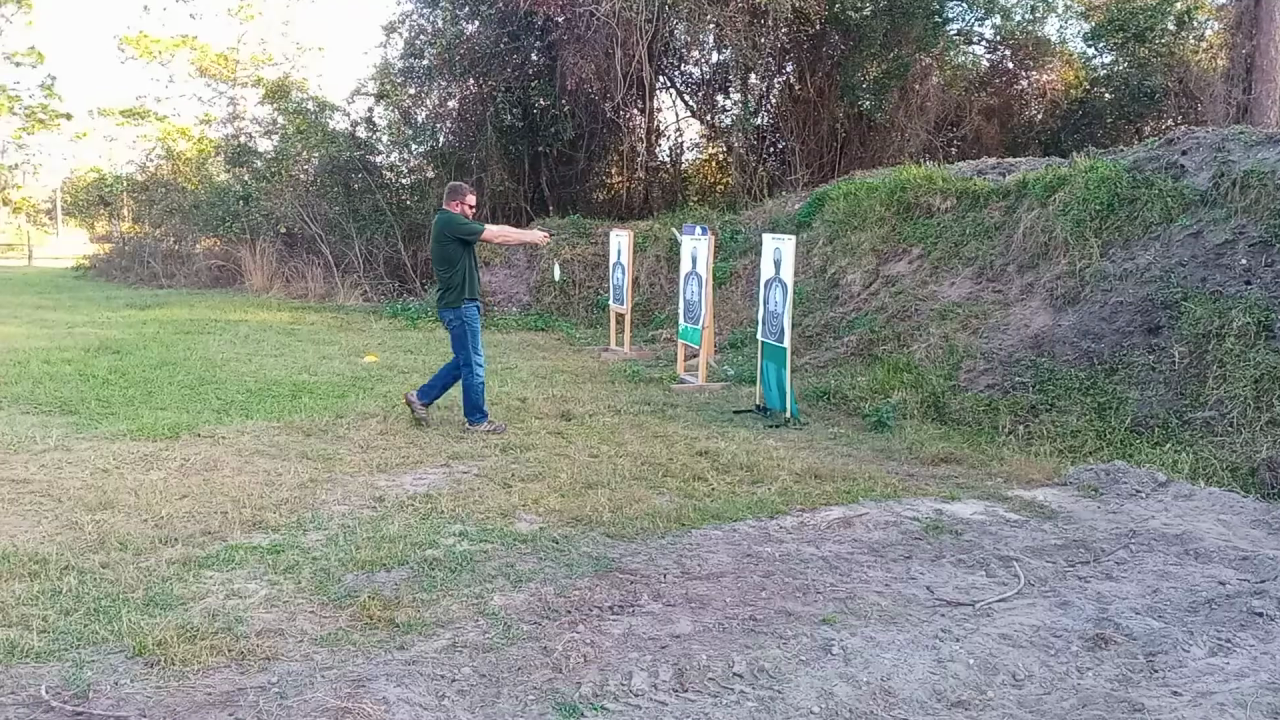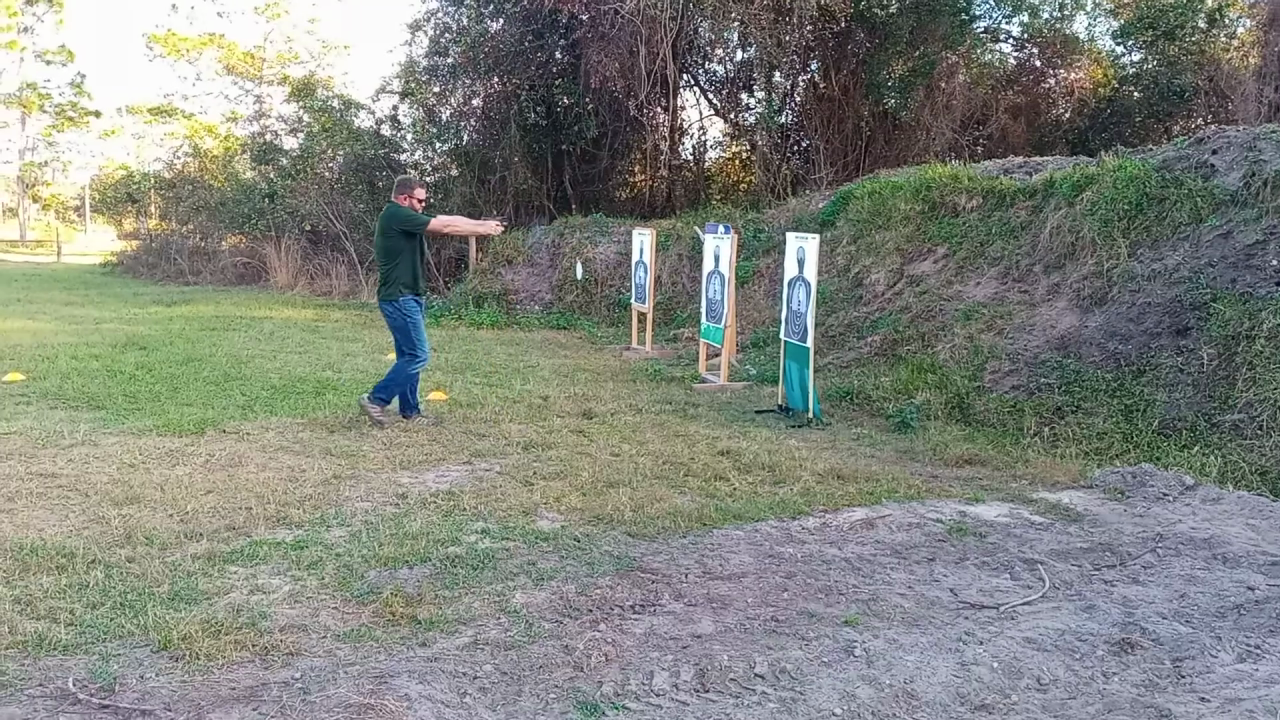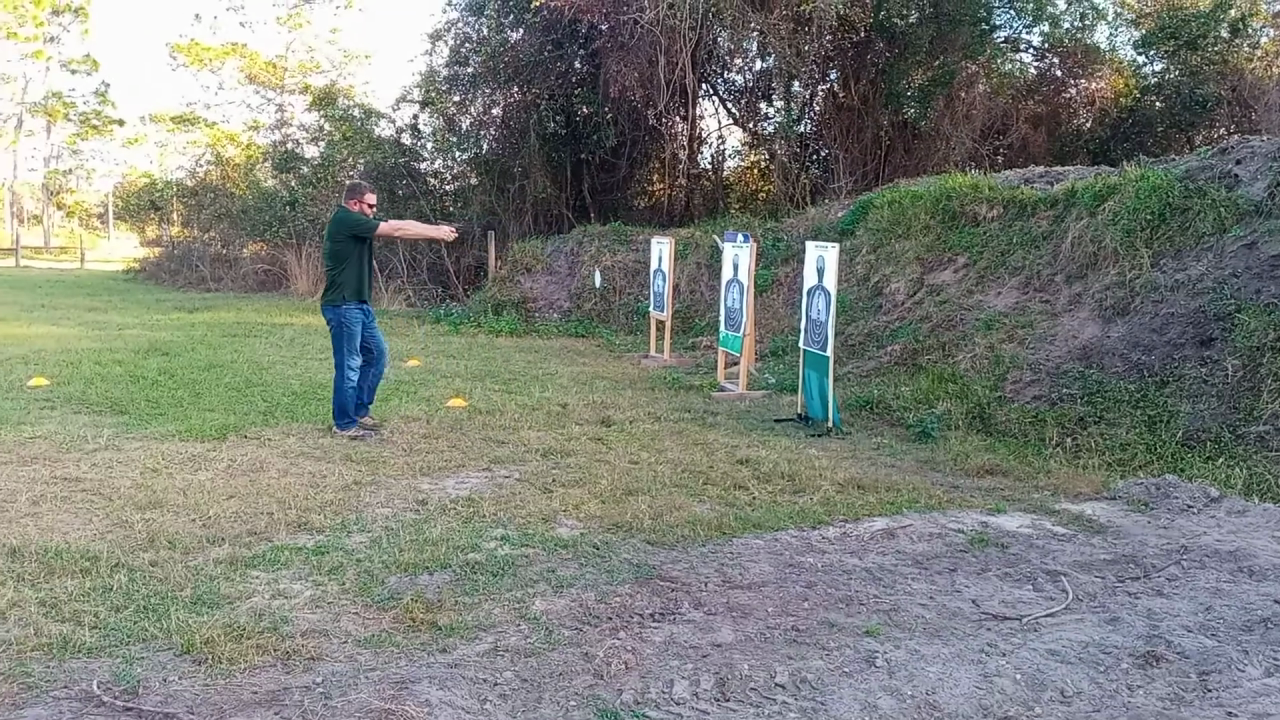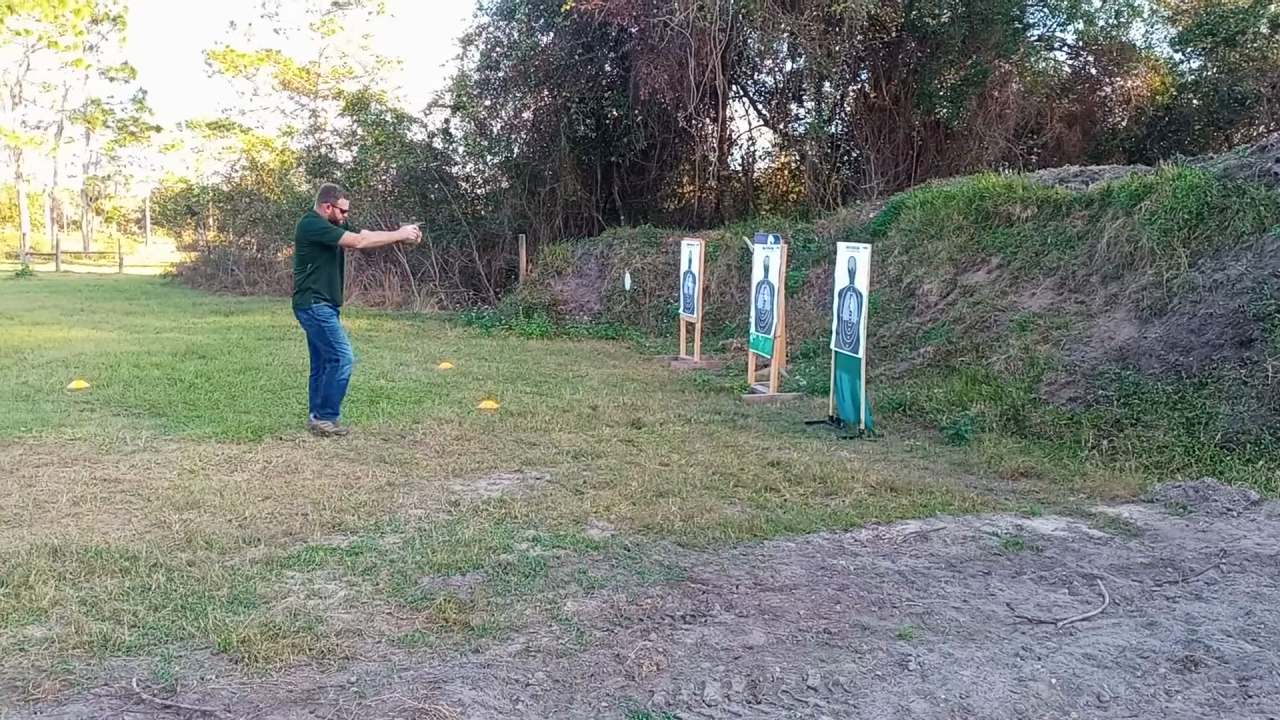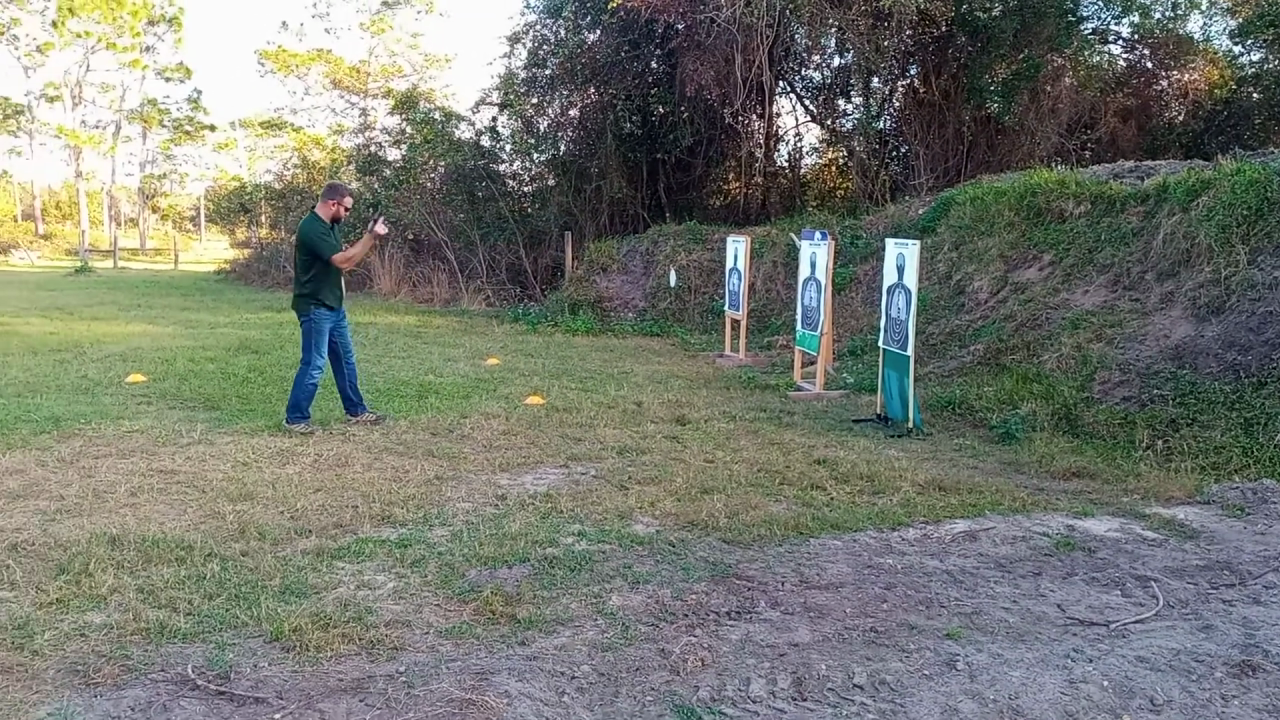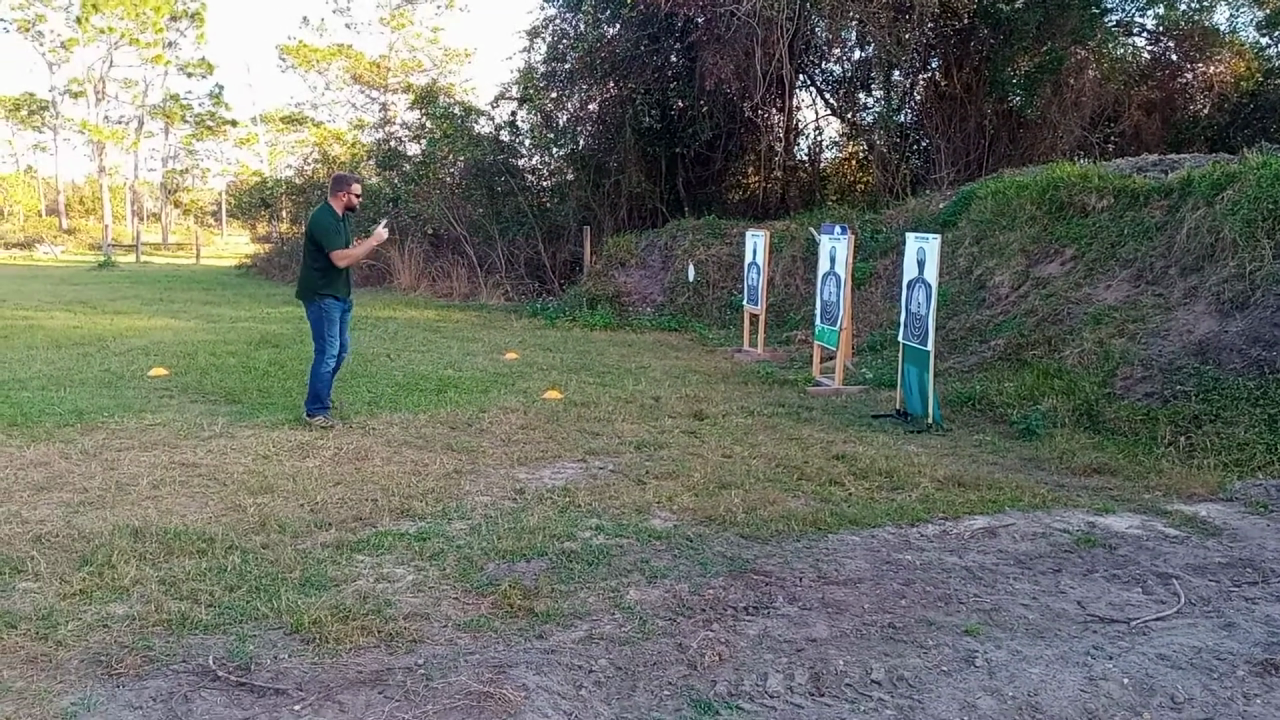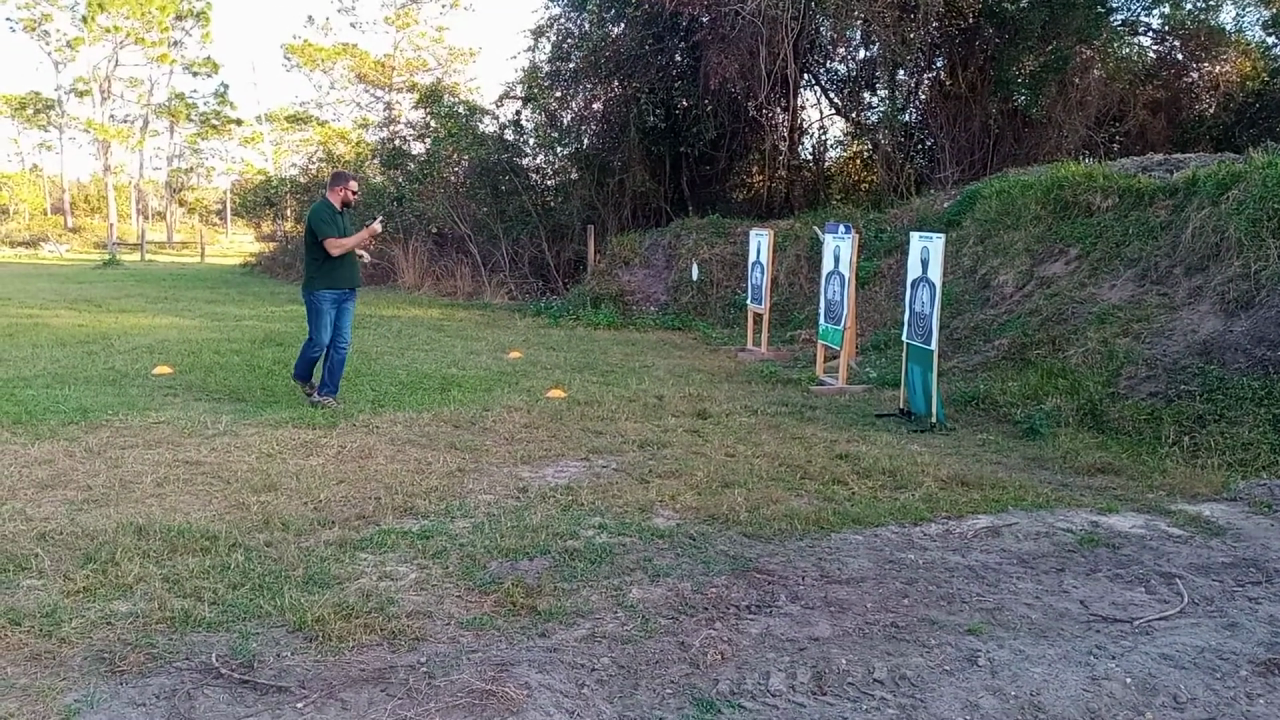
dt=0.5s
person 1, frame 1
left shoulder: (452, 222)
right shoulder: (450, 223)
left elbow: (495, 229)
right elbow: (496, 236)
left wrist: (529, 234)
right wrist: (531, 237)
left hip: (459, 304)
right hip: (459, 305)
left knee: (465, 359)
right knee: (473, 363)
left ankle: (421, 398)
right ankle: (477, 420)
person 1, frame 2
left shoulder: (406, 217)
right shoulder: (396, 216)
left elbow: (447, 220)
right elbow: (445, 227)
left wrist: (484, 225)
right wrist: (484, 229)
left hip: (406, 298)
right hip: (399, 300)
left knee: (414, 355)
right knee: (415, 355)
left ankle: (410, 411)
right ankle: (375, 401)
person 1, frame 3
left shoulder: (358, 222)
right shoulder: (345, 220)
left elbow: (398, 224)
right elbow: (395, 230)
left wrist: (436, 230)
right wrist: (436, 233)
left hip: (358, 305)
right hip: (343, 306)
left knee: (377, 355)
right knee: (349, 366)
left ankle: (360, 412)
right ankle: (345, 424)
person 1, frame 4
left shoulder: (331, 226)
right shoulder: (313, 226)
left elbow: (364, 235)
right elbow: (357, 241)
left wrist: (400, 234)
right wrist: (400, 235)
left hip: (324, 305)
right hip: (314, 307)
left knee: (324, 365)
right knee: (343, 360)
left ankle: (321, 416)
right ankle: (324, 415)
person 1, frame 5
left shoulder: (330, 225)
right shoulder: (311, 228)
right elbow: (344, 260)
right wrist: (371, 237)
left hip: (332, 306)
right hip: (315, 308)
left knee: (345, 359)
right knee: (314, 365)
left ankle: (356, 410)
right ankle: (295, 418)
person 1, frame 6
left shoulder: (343, 216)
right shoulder: (322, 219)
right elbow: (341, 259)
left wrist: (362, 246)
right wrist: (373, 241)
left hip: (339, 295)
right hip: (321, 296)
left knee: (341, 350)
right knee: (327, 353)
left ankle: (320, 398)
right ankle: (315, 412)
person 1, frame 7
left shoulder: (343, 212)
right shoulder: (320, 212)
right elbow: (334, 247)
left wrist: (358, 251)
right wrist: (366, 233)
left hip: (346, 289)
right hip: (321, 290)
left knee: (341, 343)
right knee: (320, 340)
left ankle: (326, 392)
right ankle: (301, 377)
